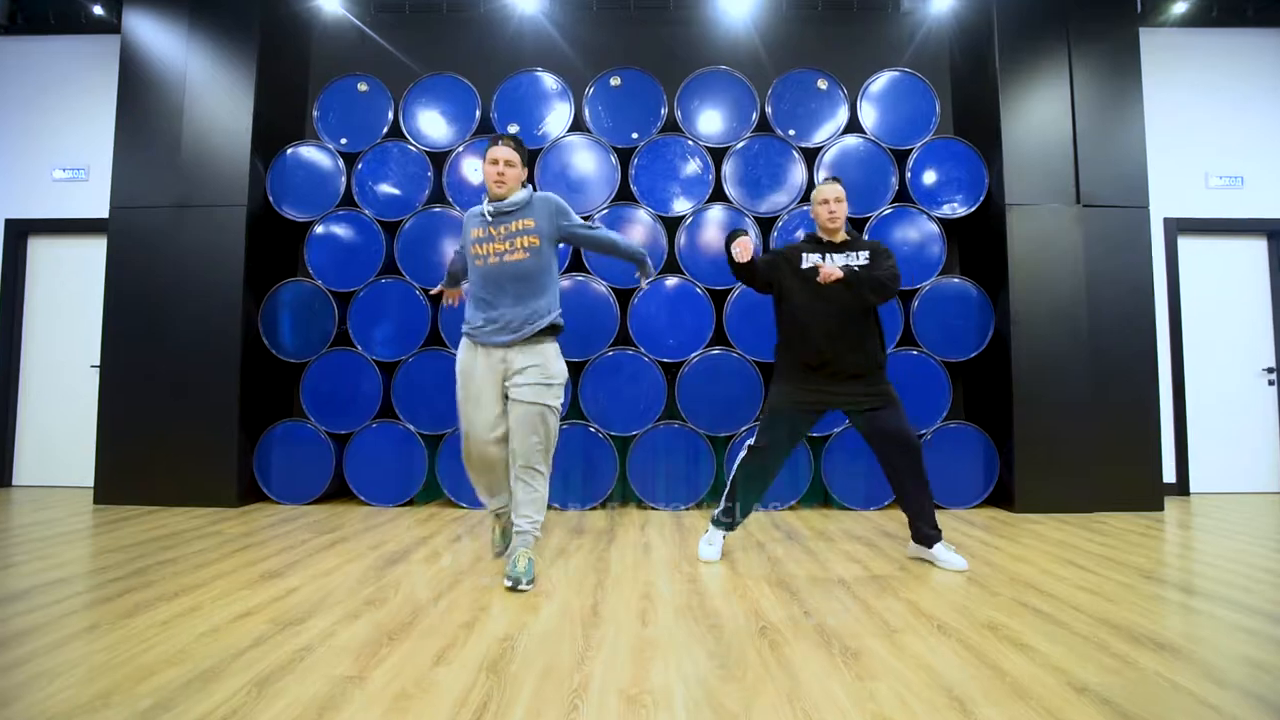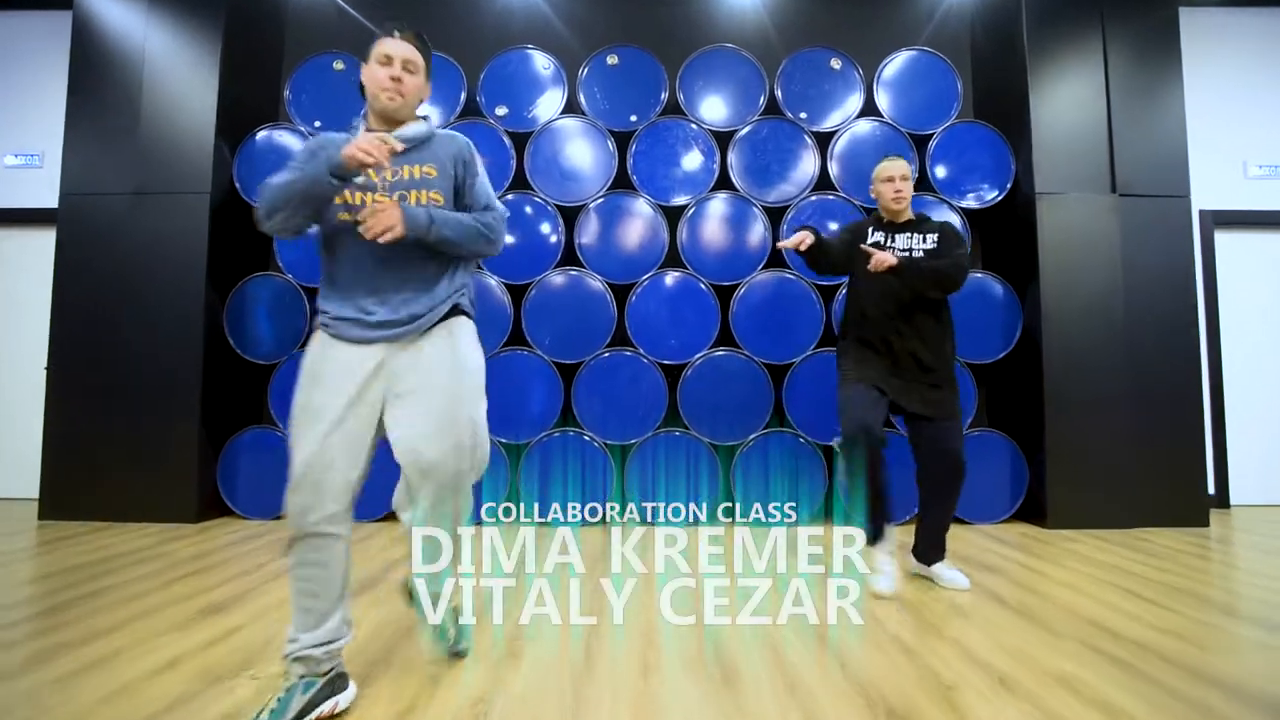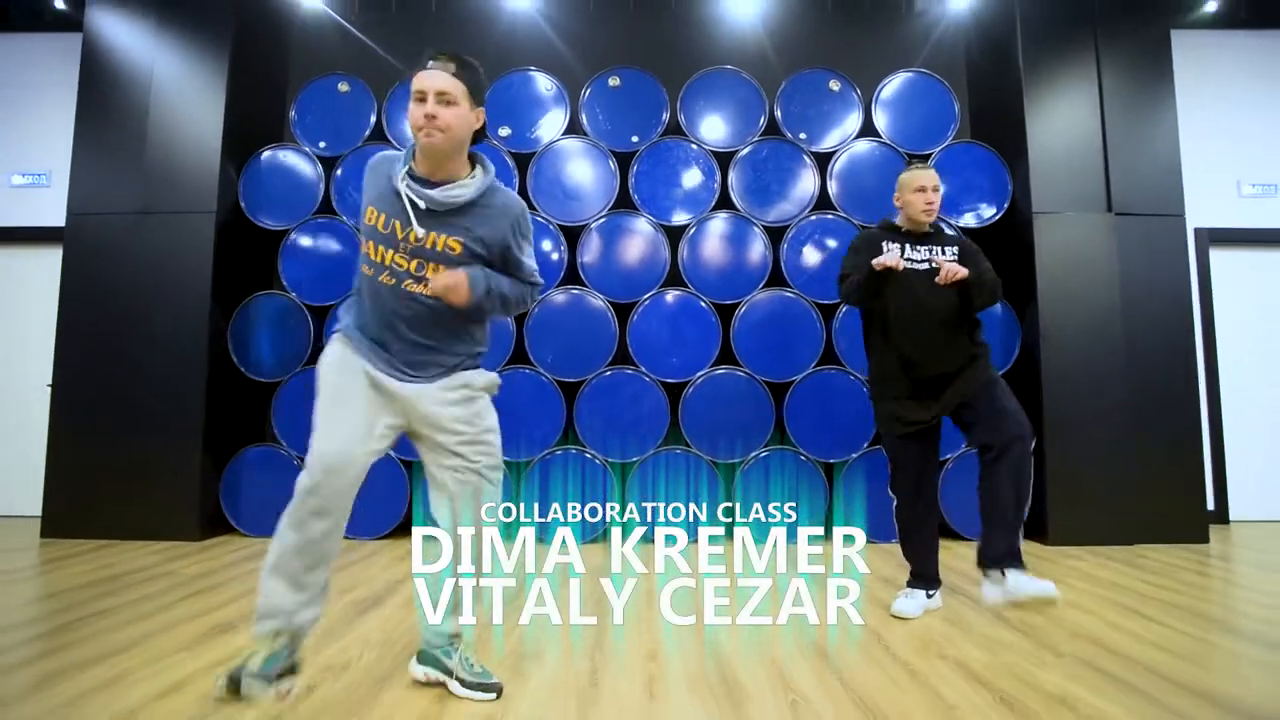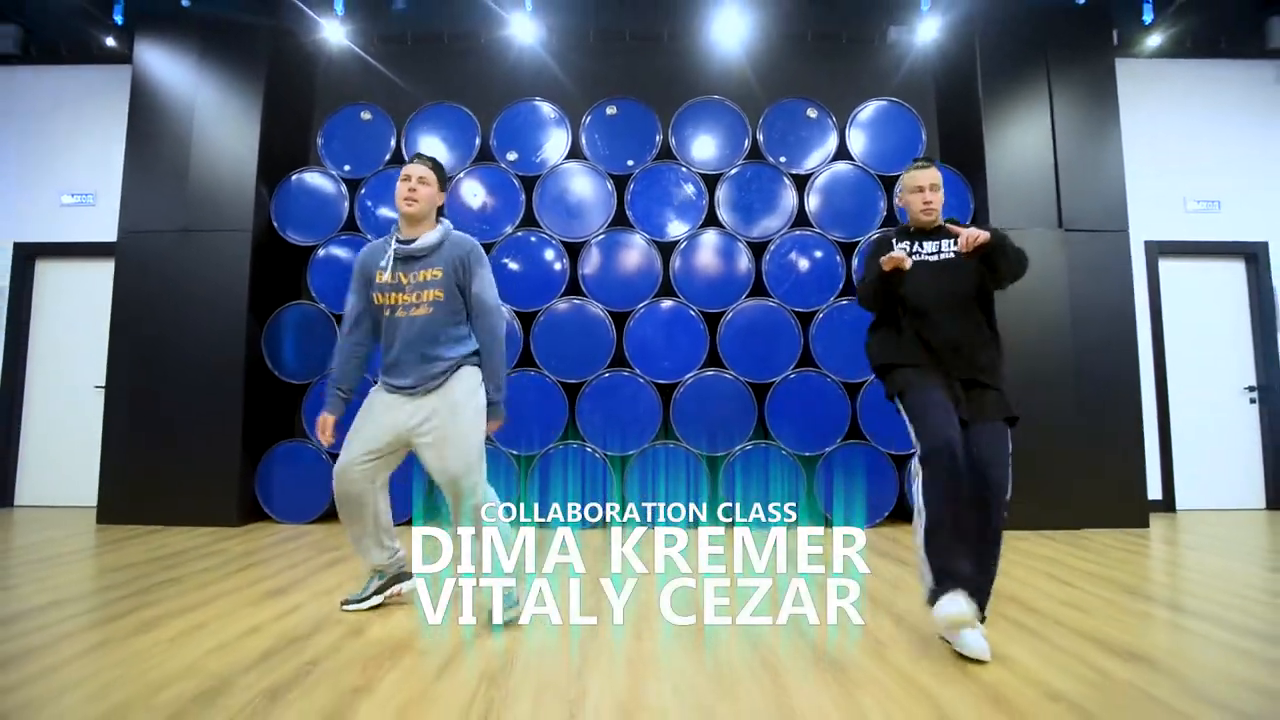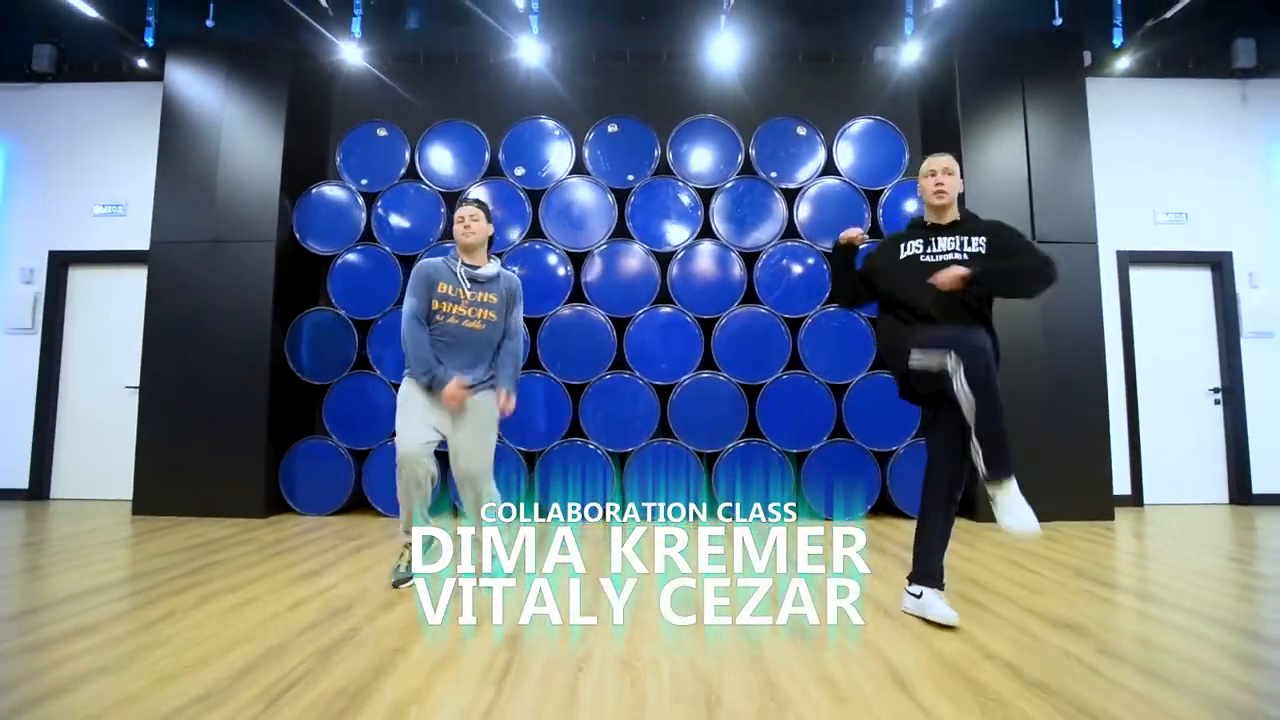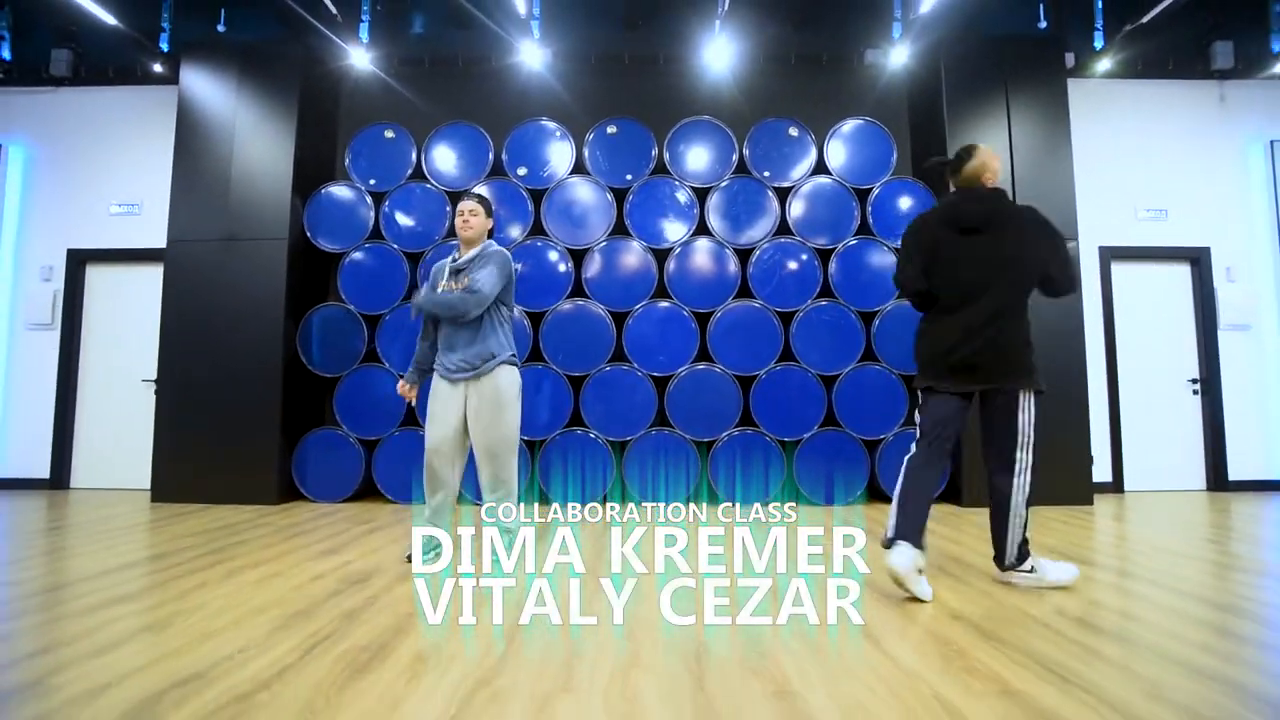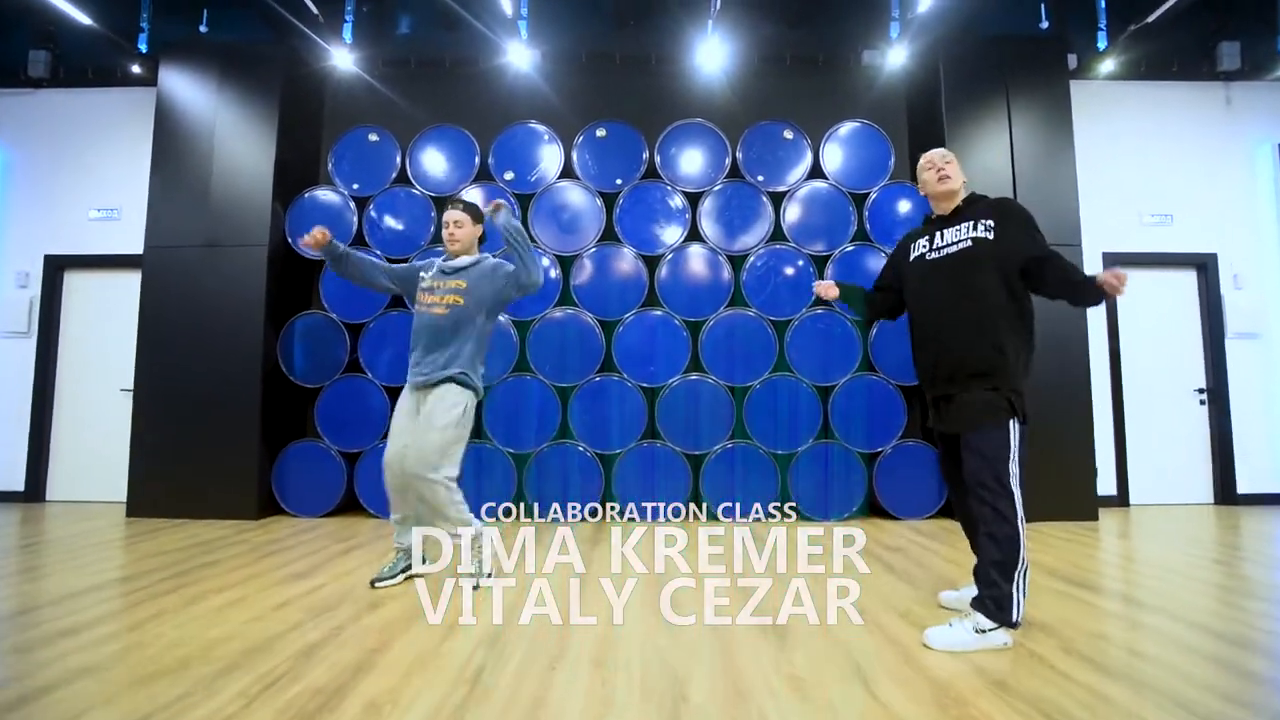
dt=0.7s
person 1, frame 1
left shoulder: (547, 207)
right shoulder: (471, 220)
left elbow: (594, 236)
left wrist: (640, 257)
right wrist: (450, 282)
left hip: (536, 349)
right hip: (479, 349)
left knee: (531, 452)
right knee: (481, 445)
left ankle: (524, 548)
right ankle: (502, 512)
person 1, frame 2
left shoulder: (454, 152)
right shoulder: (330, 150)
left elbow: (492, 232)
right elbow: (274, 211)
left wrist: (413, 222)
right wrist: (342, 161)
left hip: (438, 340)
right hip: (344, 343)
left knee: (442, 476)
right knee: (317, 499)
left ankle: (433, 580)
person 1, frame 3
left shoulder: (503, 209)
right shoulder: (377, 172)
left elbow: (524, 289)
left wrist: (477, 287)
left hip: (451, 380)
right hip: (361, 361)
left knee: (471, 507)
right knee: (327, 477)
left ankle: (441, 645)
person 1, frame 4
left shoulder: (463, 250)
right shoulder: (371, 258)
left elbow: (489, 325)
right elbow: (355, 329)
left wrist: (491, 396)
right wrist: (334, 398)
left hip: (454, 383)
right hip: (392, 392)
left knee: (462, 482)
right knee: (351, 477)
right ankle: (386, 570)
person 1, frame 5
left shoulder: (509, 284)
right shoulder: (428, 270)
left elbow: (511, 342)
right elbow: (412, 326)
left wrist: (507, 386)
right wrist: (438, 379)
left hip: (479, 394)
right hip: (424, 387)
left knee: (474, 473)
right knee: (411, 454)
right ankle: (415, 544)
person 1, frame 6
left shoulder: (498, 258)
right shoulder: (440, 270)
left elbow: (472, 302)
left wrist: (421, 302)
right wrist: (414, 373)
left hip: (495, 374)
right hip: (447, 376)
left knee: (497, 458)
right knee: (440, 455)
right ankle: (435, 536)
person 1, frame 7
left shoulder: (491, 272)
right shoulder: (427, 270)
left elbow: (531, 281)
right elbow: (382, 275)
left wrist: (507, 221)
right wrist: (332, 250)
left hip: (452, 387)
right hip: (418, 386)
left knee: (426, 470)
right knee: (398, 465)
left ankle: (474, 544)
right ankle: (409, 551)
person 2, frame 1
left shoulder: (873, 252)
right shoulder: (792, 257)
left elbow: (887, 286)
right elbow: (757, 276)
left wrist: (845, 276)
right wrist: (738, 245)
left hip: (862, 377)
right hip: (802, 376)
left knee: (904, 447)
right knee: (764, 448)
left ankle: (927, 539)
right ankle: (721, 525)
person 2, frame 2
left shoulder: (944, 234)
right shoulder: (861, 230)
left elbow: (950, 277)
right elbow: (832, 258)
left wrist: (899, 265)
right wrist: (811, 243)
left hip: (928, 367)
right hip: (866, 360)
left knee: (948, 462)
right knee: (861, 430)
left ankle: (931, 557)
right ankle: (878, 539)
person 2, frame 3
left shoulder: (956, 244)
right shoulder: (873, 241)
left elbow: (989, 293)
right elbow: (850, 294)
left wrist: (965, 277)
right wrist: (875, 272)
left hip: (963, 369)
right hip: (902, 384)
left knee: (1012, 436)
right knee: (912, 486)
left ankle: (1001, 569)
right ankle: (923, 585)
person 2, frame 4
left shoulder: (970, 240)
right shoulder: (887, 244)
left elbow: (1013, 267)
right elbow: (870, 300)
left wrist: (989, 242)
right wrist: (886, 273)
left hip: (977, 376)
right hip: (913, 368)
left knee: (990, 491)
right knee: (940, 448)
left ankle: (966, 614)
right ankle: (948, 590)
person 2, frame 5
left shoulder: (992, 235)
right shoulder: (896, 244)
left elbow: (1040, 272)
right elbow: (848, 296)
left wrist: (971, 276)
right wrist: (843, 252)
left hip: (966, 374)
right hip: (912, 351)
left knee: (947, 476)
right knee: (972, 350)
left ankle: (923, 586)
right ankle: (1002, 480)
person 2, frame 6
left shoulder: (927, 224)
right shoulder: (1027, 223)
left elbow: (910, 289)
right elbow: (1063, 282)
left hip: (945, 359)
right hip: (1006, 360)
left knee: (928, 451)
right knee: (1013, 458)
left ankle: (905, 544)
right ankle: (1014, 561)
person 2, frame 7
left shoulder: (1004, 216)
right shoulder: (911, 245)
left elbow: (1046, 273)
right elbow: (885, 303)
left wrist: (1092, 285)
right wrist: (843, 294)
left hip: (992, 379)
right hip: (941, 386)
left knee: (994, 488)
right knee: (964, 489)
left ankle: (995, 615)
right ankle: (994, 585)
